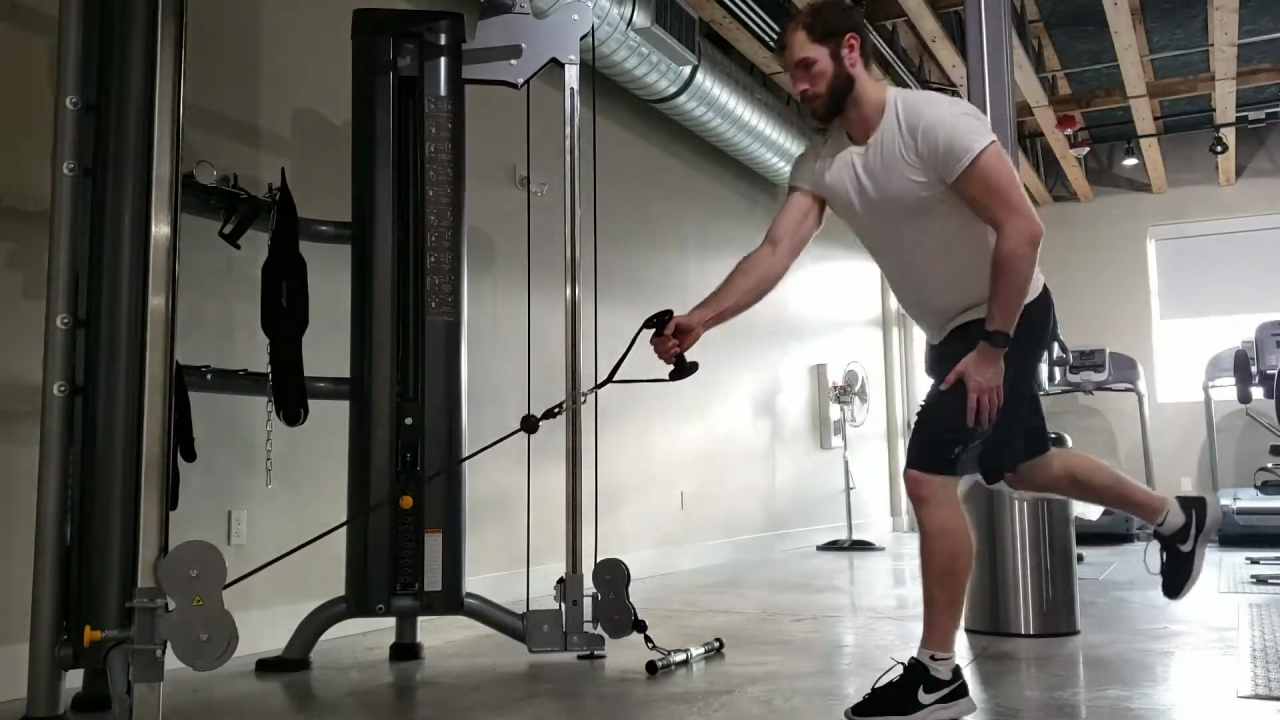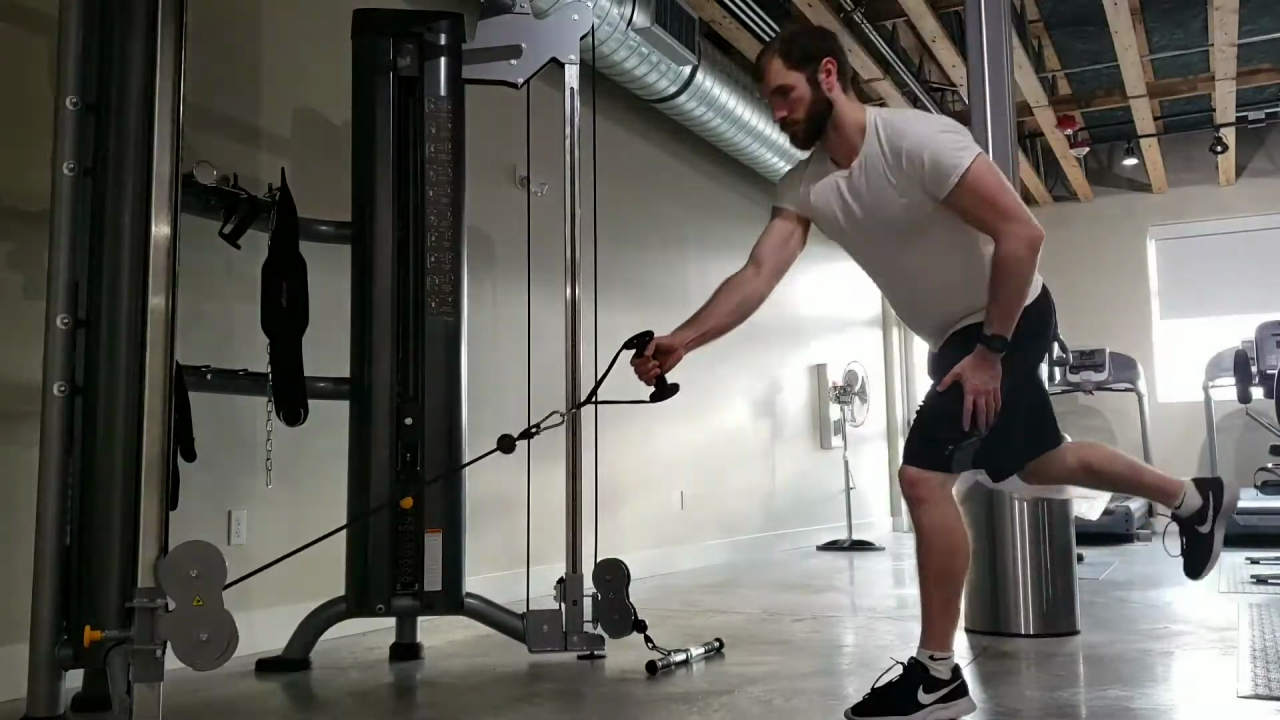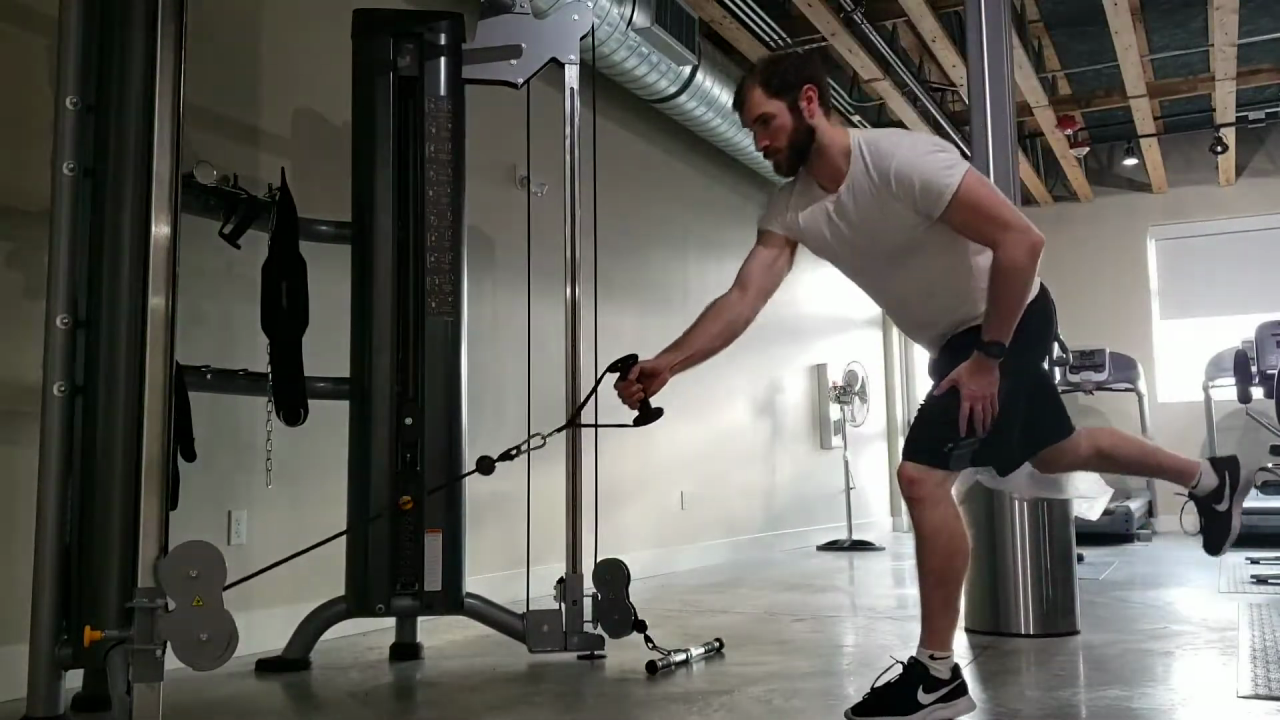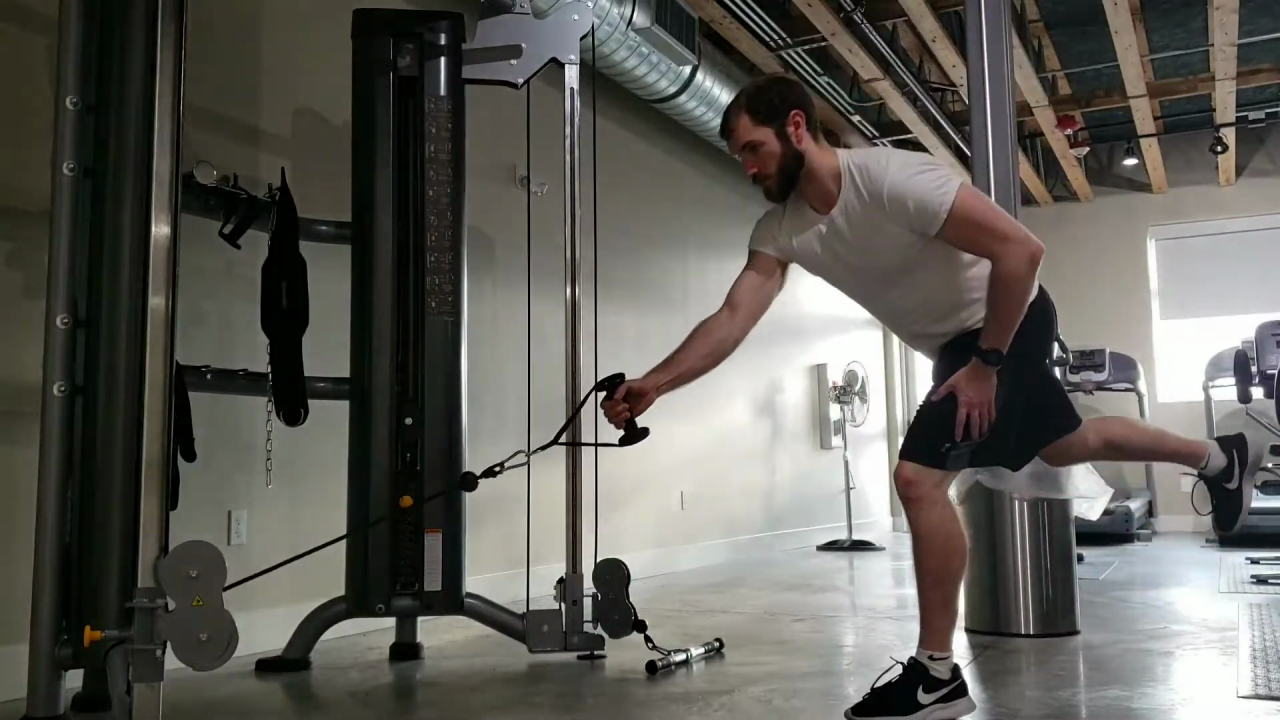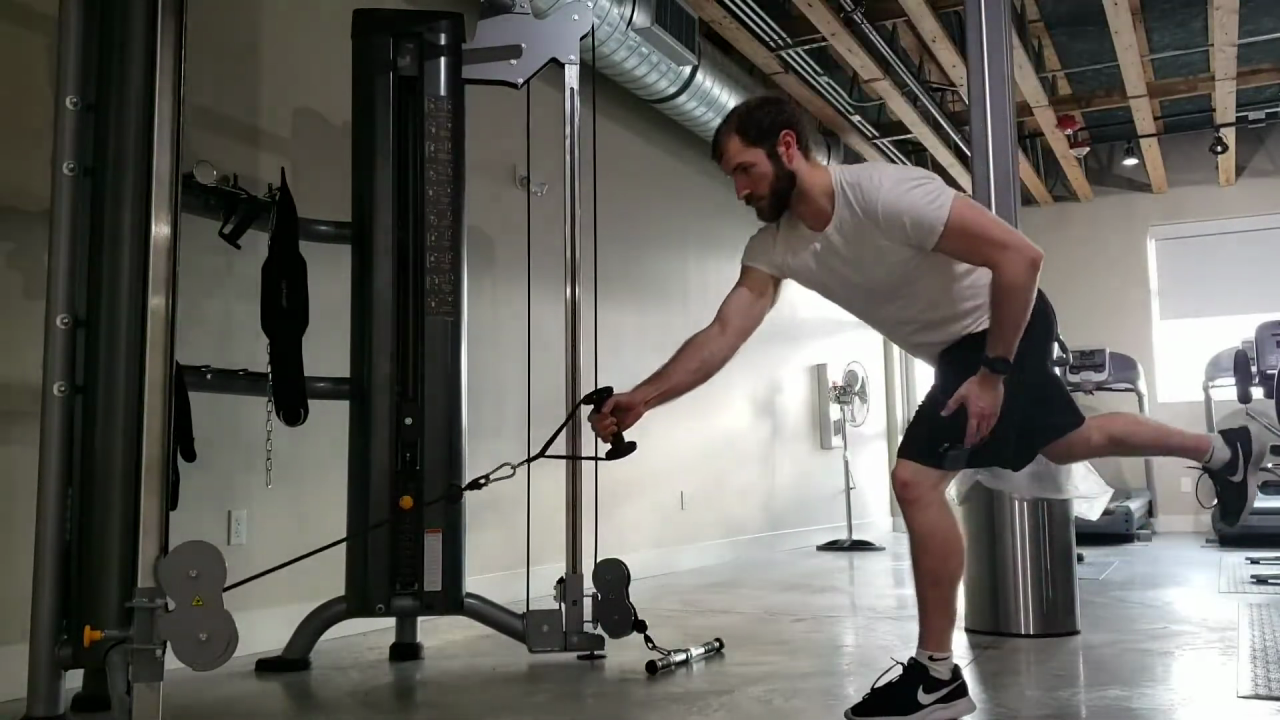
dt=0.2s
person 1, frame 1
left shoulder: (934, 121)
right shoulder: (819, 165)
left elbow: (1022, 229)
right elbow: (773, 253)
left wrist: (994, 346)
right wrist: (700, 319)
left hip: (1005, 318)
right hip: (952, 332)
left knee: (929, 477)
right knee: (1027, 466)
right ankle: (1178, 516)
person 1, frame 2
left shoulder: (916, 140)
right shoulder: (803, 188)
left elbow: (1021, 233)
right elbow: (756, 276)
left wrist: (991, 350)
right wrist: (681, 340)
left hip: (1007, 319)
right hip: (956, 334)
left knee: (923, 476)
right knee: (1042, 463)
right ankle: (1195, 499)
person 1, frame 3
left shoulder: (902, 159)
right shoulder: (789, 209)
left elbow: (1021, 241)
right elbow: (743, 297)
left wrist: (989, 356)
right wrist: (668, 363)
left hip: (1007, 320)
right hip: (956, 338)
left knee: (922, 475)
right knee: (1058, 452)
right ankle: (1210, 479)
person 1, frame 4
left shoulder: (894, 179)
right shoulder: (780, 230)
left elbow: (1021, 249)
right elbow: (732, 318)
left wrist: (986, 365)
right wrist: (653, 384)
left hip: (1005, 324)
right hip: (958, 342)
left knee: (918, 476)
right knee: (1066, 444)
right ankle: (1218, 458)
person 1, frame 5
left shoulder: (887, 194)
right shoulder: (773, 248)
left elbow: (1020, 256)
right elbow: (722, 335)
left wrist: (993, 374)
right wrist: (641, 398)
left hip: (1002, 328)
right hip: (957, 348)
left knee: (915, 478)
right knee: (1073, 441)
right ankle: (1222, 450)
